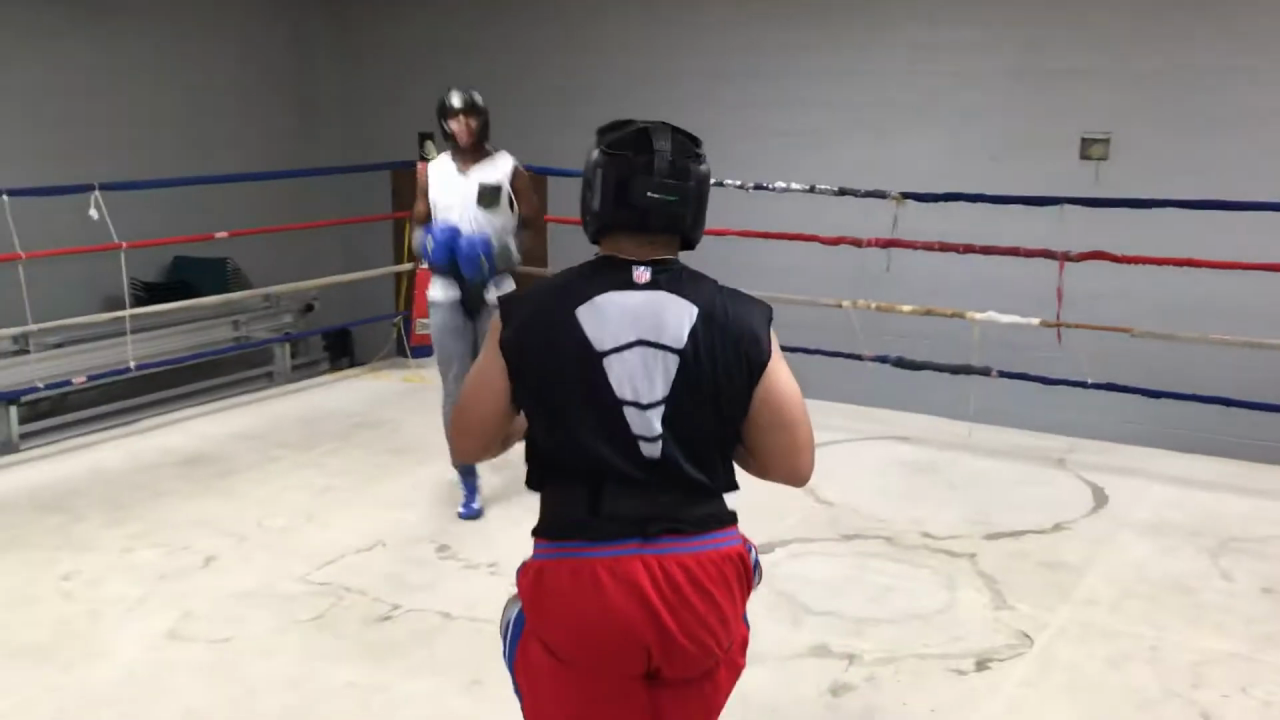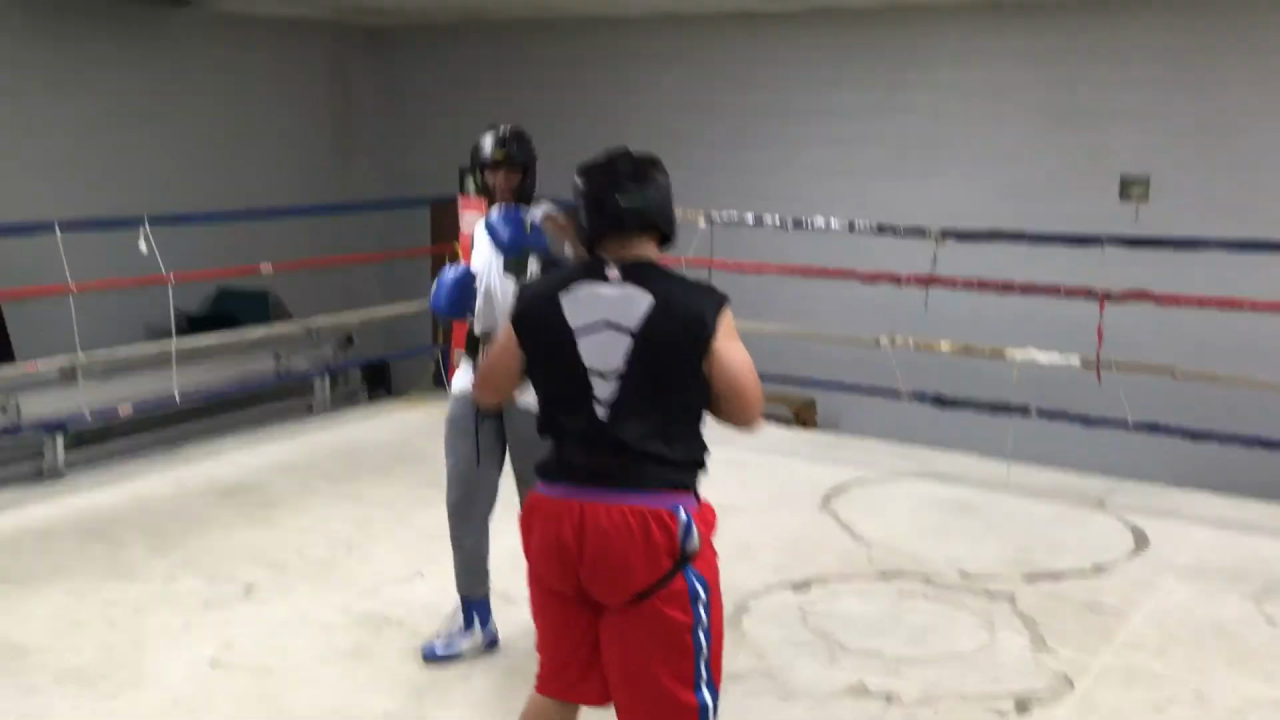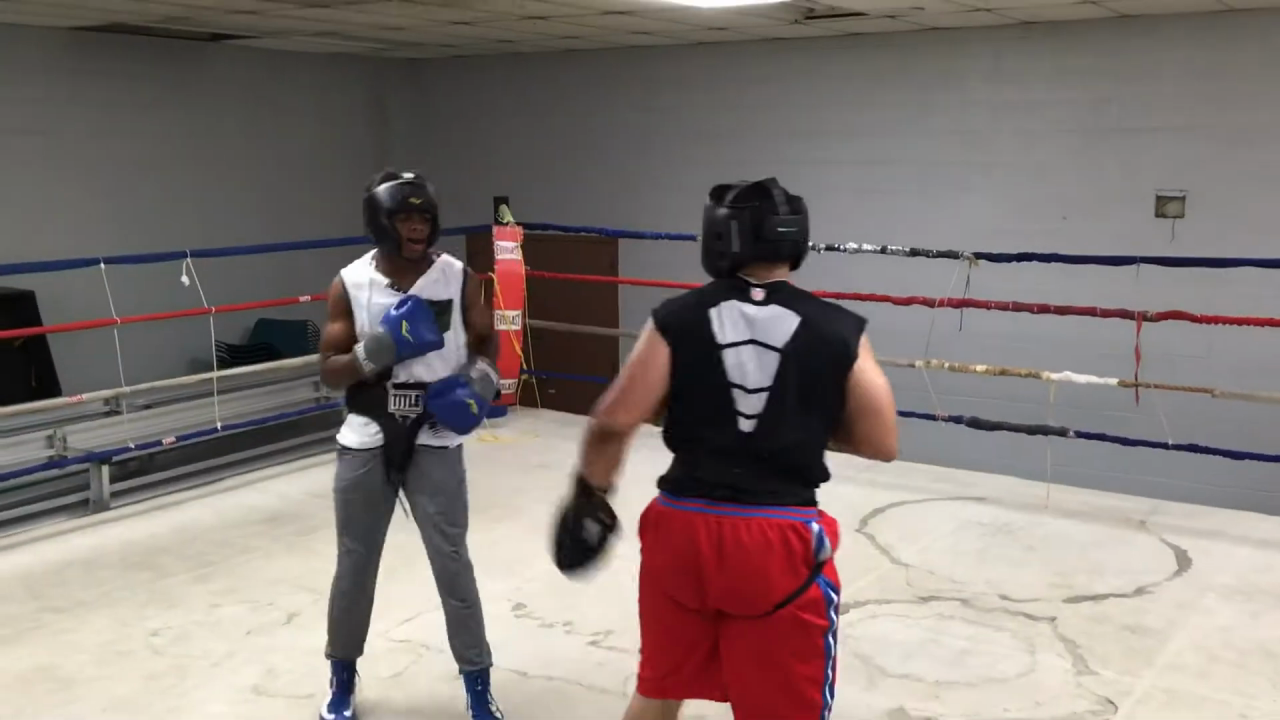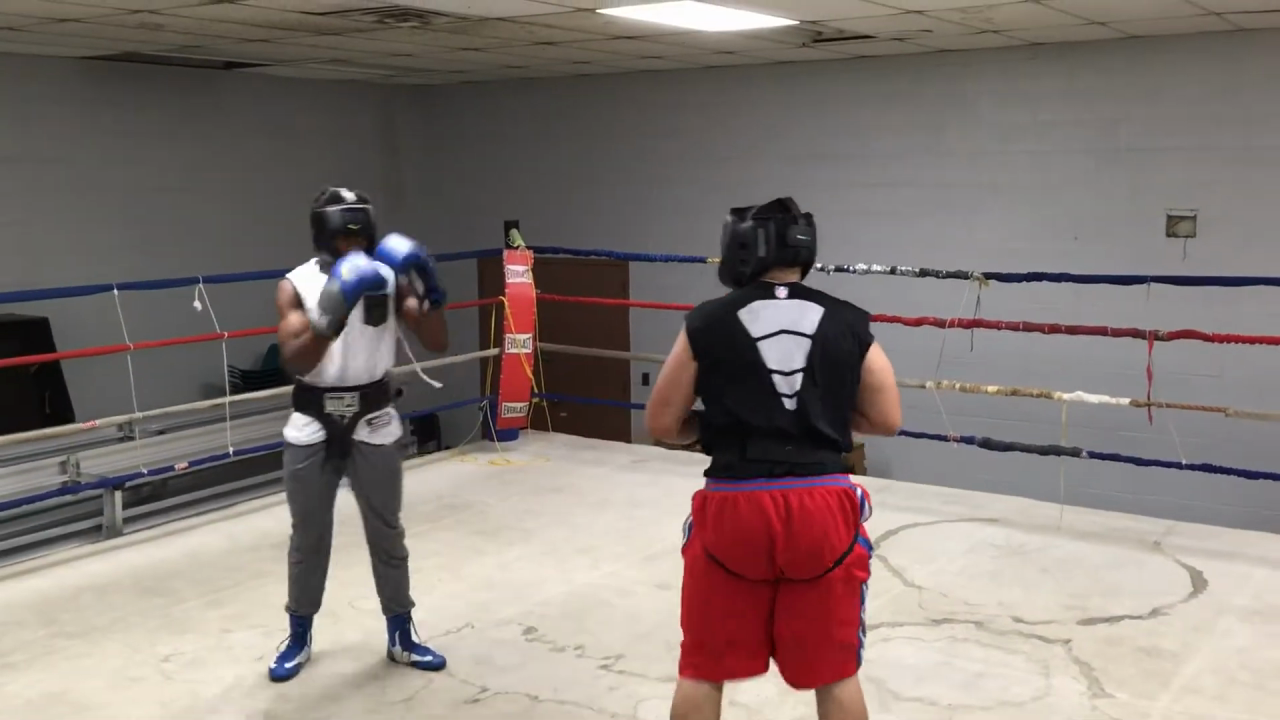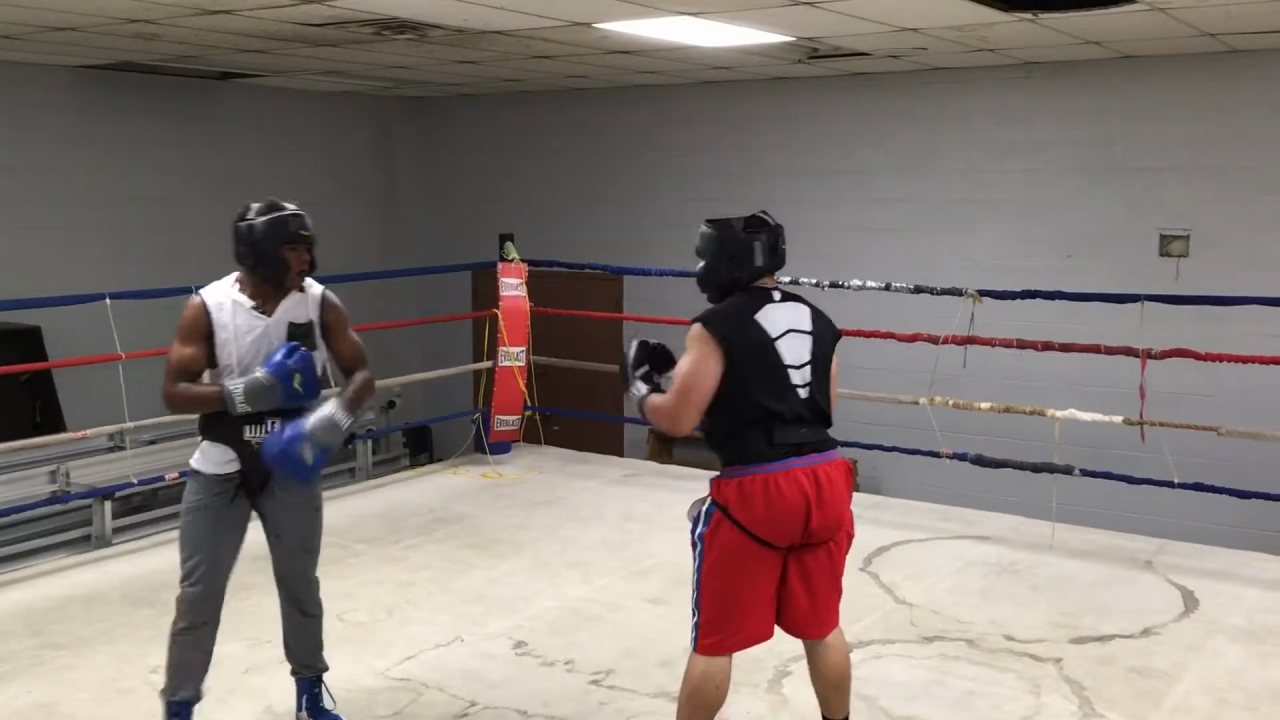
dt=1s
person 1, frame 1
left shoulder: (528, 317)
right shoulder: (742, 322)
left elbow: (470, 445)
right elbow: (793, 464)
left hip: (578, 586)
right hip: (704, 578)
person 1, frame 2
left shoulder: (539, 302)
right shoulder: (699, 308)
left elbow: (489, 392)
right elbow: (745, 412)
left hip: (559, 516)
right hip: (653, 526)
person 1, frame 3
left shoulder: (678, 319)
right shoulder: (839, 332)
left elbow: (613, 423)
right elbow: (882, 445)
left wrist: (588, 495)
left hip: (682, 529)
right hip: (782, 542)
person 1, frame 4
left shoulder: (707, 323)
right shoulder: (849, 324)
left elbow: (661, 424)
right elbow: (887, 420)
left hip: (733, 511)
right hip: (823, 509)
left knee: (702, 671)
right knee: (834, 674)
person 1, frame 5
left shoulder: (719, 326)
right shoulder: (817, 320)
left elbow: (675, 420)
left wrist: (640, 385)
left hip: (755, 492)
right hip: (823, 479)
left knee: (715, 642)
right knee: (821, 627)
person 2, frame 1
left shoulder: (509, 170)
right shoulder: (431, 173)
left elbow: (533, 224)
right elbow: (419, 223)
left wrist: (504, 248)
right wrist: (426, 243)
left hip: (493, 286)
right hip: (447, 290)
right knee: (457, 386)
right ankle: (467, 481)
person 2, frame 2
left shoulder: (544, 221)
right shoulder: (484, 227)
left wrist: (544, 246)
right wrist: (453, 294)
left hip: (531, 383)
right hip: (476, 376)
right knee: (464, 502)
right ankle: (476, 621)
person 2, frame 3
left shoulder: (457, 278)
right shoulder: (350, 284)
left elbow: (486, 341)
right elbow: (330, 372)
left wrist: (478, 383)
right wrist: (373, 352)
left hip: (435, 437)
right hip: (366, 436)
left knee: (452, 562)
right knee: (355, 564)
person 2, frame 4
left shoulder: (391, 279)
right shoulder: (296, 285)
left elbow: (436, 342)
right elbow: (296, 361)
left wrist: (431, 290)
right wrist: (331, 312)
left hip: (373, 424)
right hip: (313, 426)
left knee: (386, 533)
right knee: (308, 535)
left ankle: (400, 636)
right ankle: (298, 637)
person 2, frame 5
left shoulder: (319, 303)
right shoulder: (207, 306)
left elbow: (361, 374)
right elbow: (174, 393)
left wrist: (329, 420)
right wrist: (245, 392)
left hip: (289, 461)
right hip: (219, 462)
left knee: (299, 585)
right knee: (198, 595)
